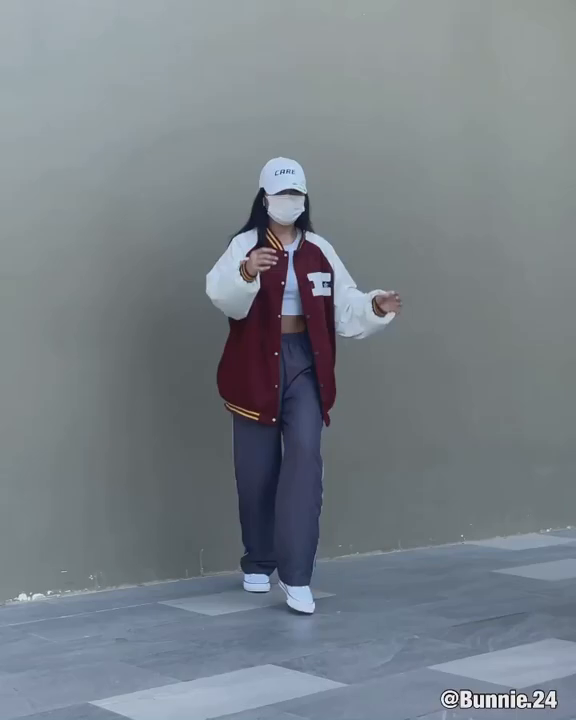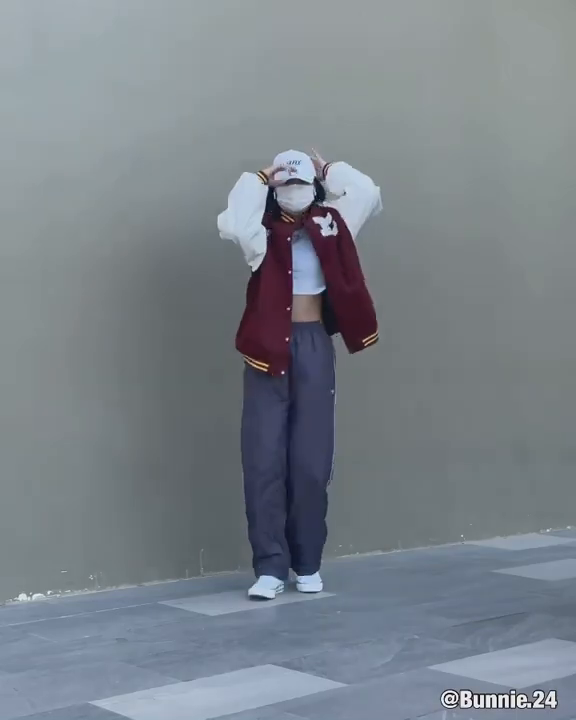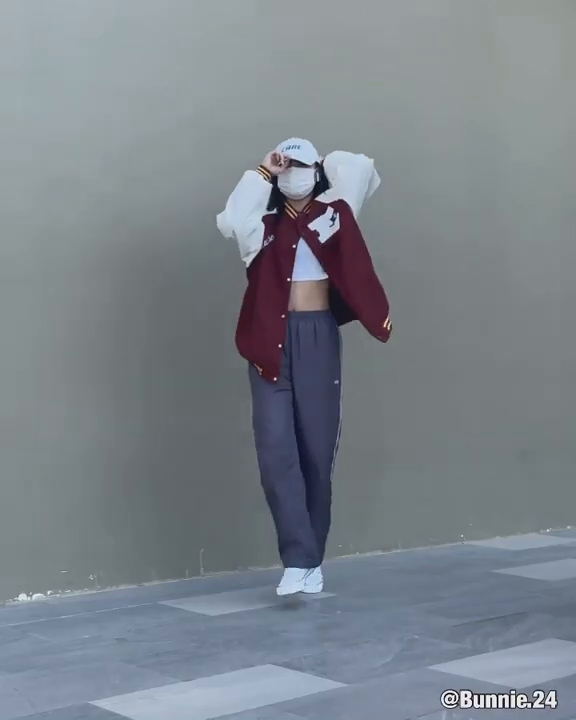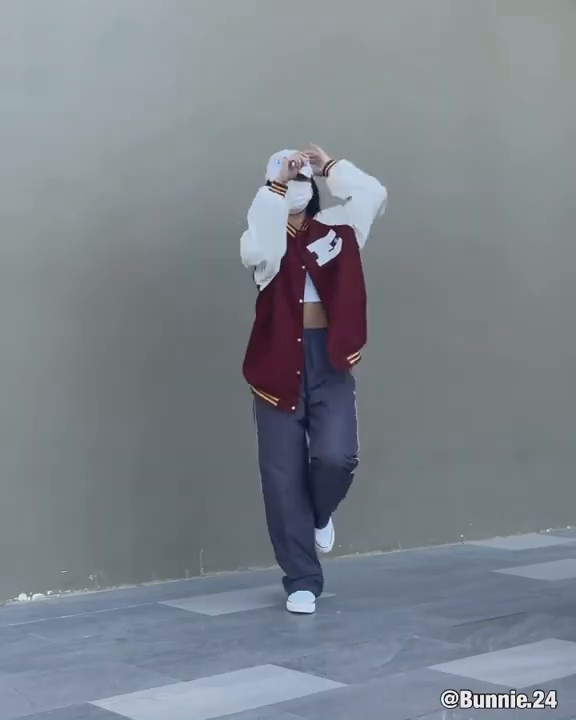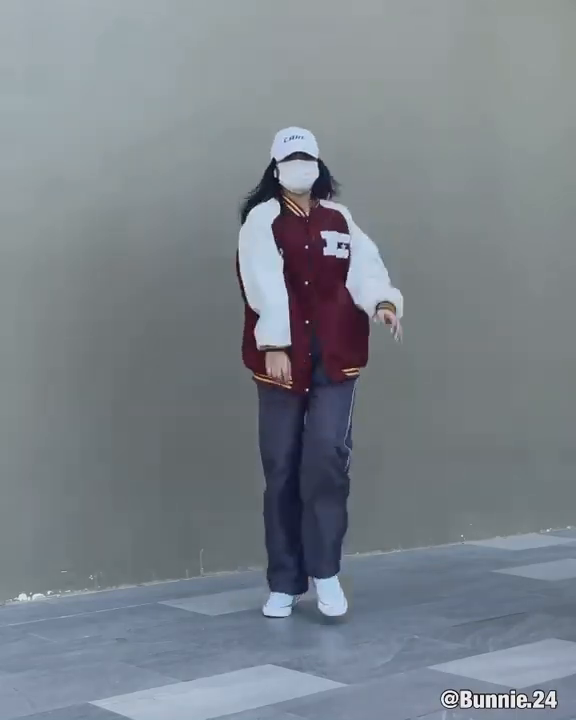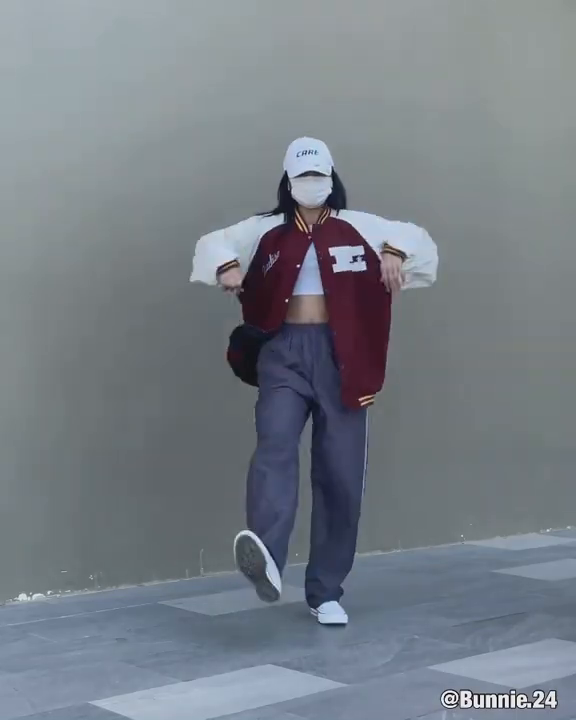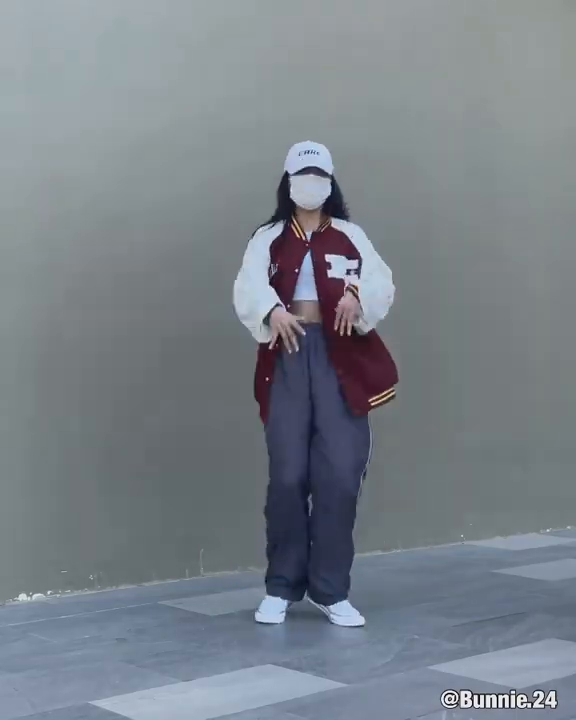
dt=0.3s
person 1, frame 1
left shoulder: (319, 251)
right shoulder: (246, 246)
left elbow: (346, 311)
right elbow: (221, 293)
left wrist: (375, 309)
right wrist: (246, 273)
left hip: (304, 365)
right hip: (256, 367)
left knee: (305, 459)
right knee: (258, 473)
left ankle: (296, 576)
right ankle: (259, 564)
person 1, frame 2
left shoulder: (329, 224)
right shoulder: (261, 233)
left elbow: (366, 195)
right elbow: (232, 223)
left wrist: (328, 171)
right wrist: (259, 177)
left hip: (315, 349)
right hip: (268, 351)
left knee: (312, 462)
right knee: (264, 459)
left ankle: (305, 561)
right ankle: (269, 566)
person 1, frame 3
left shoulder: (334, 209)
right shoulder: (263, 223)
left elbow: (363, 170)
right elbow: (230, 221)
left wrist: (323, 162)
right wrist: (262, 173)
left hip: (319, 339)
right hip: (272, 341)
left knee: (317, 452)
right knee: (277, 448)
left ankle: (312, 558)
right ankle: (298, 559)
person 1, frame 4
left shoulder: (335, 226)
right shoulder: (269, 237)
left elbow: (372, 195)
right elbow: (257, 248)
left wrist: (330, 168)
right wrist: (274, 189)
left hip: (329, 358)
right hip: (280, 362)
left knee: (337, 457)
right knee: (284, 478)
left ankle: (319, 515)
right ankle: (302, 580)
person 1, frame 5
left shoulder: (338, 218)
right shoulder: (262, 218)
left elbow: (365, 271)
right elbow: (262, 280)
left wrist: (386, 304)
right wrist: (274, 343)
left hip: (332, 345)
right hip: (282, 346)
left knee: (328, 448)
right knee: (281, 463)
left ankle: (324, 572)
right ankle: (284, 583)
person 1, frame 6
left shoulder: (358, 227)
right shoulder: (267, 230)
left elbow: (420, 245)
right elbow: (213, 245)
left wrist: (397, 253)
right wrist: (223, 267)
left hip: (341, 356)
right hip: (284, 353)
left knee: (342, 474)
right knee: (275, 444)
left ankle: (325, 591)
right ankle: (266, 554)
person 1, frame 7
left shoulder: (348, 237)
right shoulder: (269, 240)
left elbow: (380, 289)
right elbow: (249, 291)
left wrist: (358, 298)
right wrist: (271, 313)
left hip: (340, 360)
right hip: (287, 357)
left knee: (340, 476)
right knee: (288, 479)
left ankle: (328, 590)
right ankle: (280, 587)
